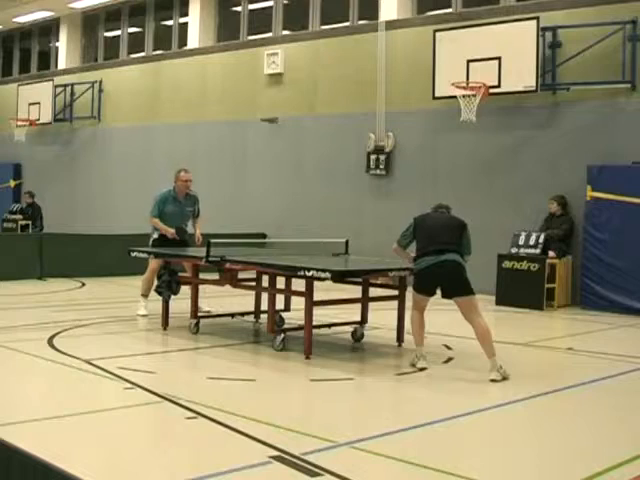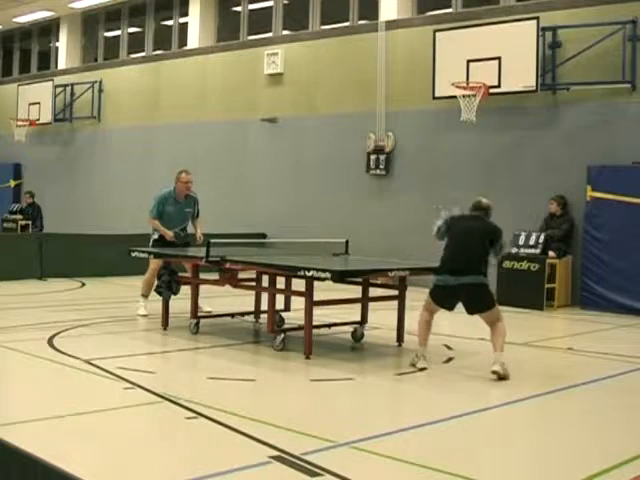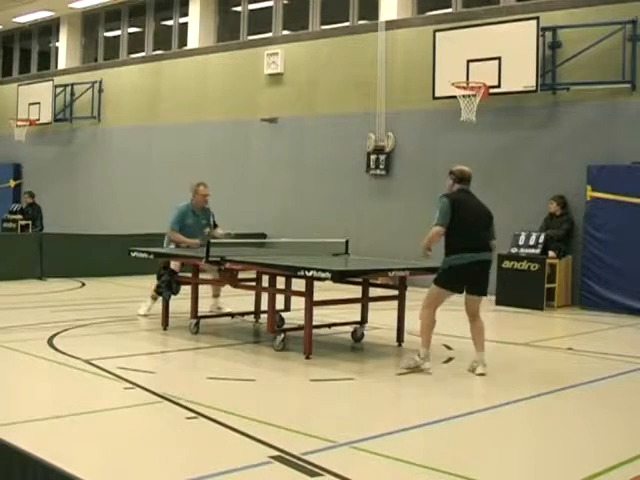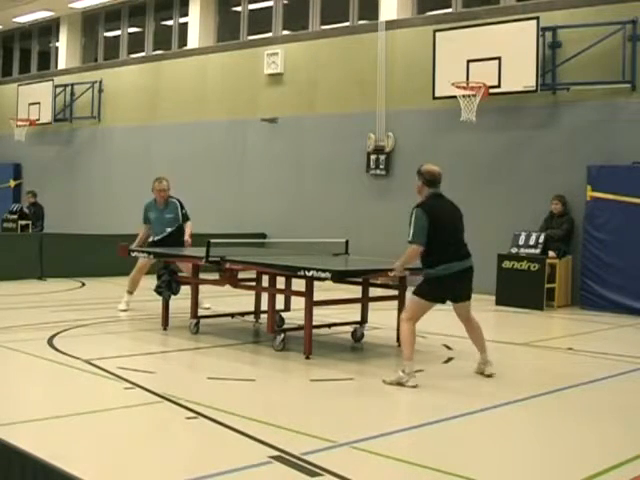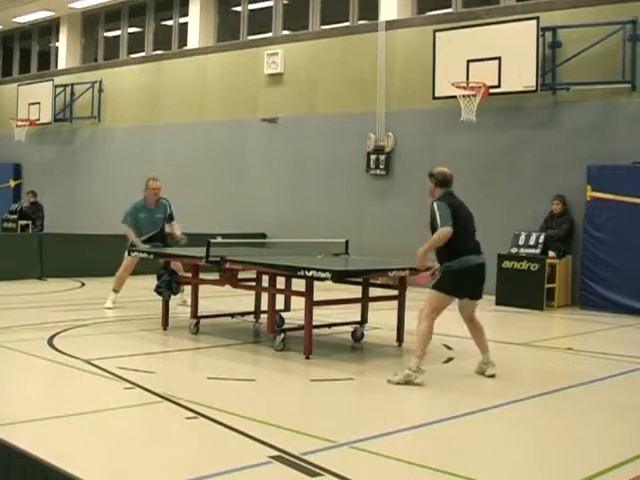
dt=1s
person 1, frame 1
left shoulder: (419, 220)
right shoulder: (460, 223)
left elbow: (397, 247)
right elbow: (466, 256)
left wrist: (409, 257)
left hip: (424, 267)
right hip: (452, 266)
left knee: (417, 309)
right knee: (475, 317)
left ankle: (420, 357)
right ankle: (495, 367)
person 1, frame 2
left shoulder: (454, 221)
right shoulder: (493, 229)
left elbow: (439, 234)
right elbow: (497, 253)
left wrist: (440, 223)
left hip: (445, 281)
right hip: (475, 283)
left knee: (427, 310)
right knee: (497, 322)
left ankle: (421, 357)
right ankle: (498, 362)
person 1, frame 3
left shoulder: (449, 200)
right shoulder: (483, 208)
left elbow: (439, 230)
right elbow: (492, 244)
left wrist: (426, 244)
left hip: (457, 262)
right hip: (483, 262)
left knee: (429, 306)
right knee: (473, 313)
left ankle: (423, 356)
right ankle: (479, 361)
person 1, frame 4
left shoulder: (422, 209)
right shoulder: (453, 207)
left elbow: (417, 248)
left wrist: (399, 265)
left hip: (439, 275)
right hip: (463, 269)
left knee: (407, 319)
right knee: (466, 317)
left ankle: (407, 373)
right ankle: (485, 362)
person 1, frame 5
left shoulder: (440, 203)
right shoulder: (460, 205)
left elbow: (445, 231)
left wrist: (423, 250)
right wrist: (441, 265)
left hip: (457, 268)
right hip: (476, 266)
left knee: (426, 315)
right knee: (468, 316)
left ankle: (414, 370)
right ankle: (487, 363)
person 2, frame 1
left shoulder: (193, 198)
right shoulder: (163, 196)
left elbow: (195, 217)
right elbow: (153, 219)
left wrist: (197, 230)
right wrist: (166, 229)
left hip: (180, 236)
right hip: (161, 236)
left knee: (193, 267)
right knee: (153, 267)
right ankle: (143, 303)
person 2, frame 2
left shoulder: (193, 198)
right shoulder: (163, 197)
left elbow: (195, 218)
right elbow: (152, 219)
left wrist: (198, 230)
right wrist: (166, 232)
left hip: (180, 237)
right hip: (161, 236)
right knee: (154, 267)
right ankle: (142, 303)
person 2, frame 3
left shoulder: (207, 212)
right shoulder: (183, 210)
left elbow: (215, 229)
right elbow: (172, 233)
left wrist: (224, 235)
right wrist: (192, 242)
left hip: (196, 247)
right hip: (176, 247)
left knee: (218, 269)
left ankle: (215, 304)
right ankle: (148, 304)
person 2, frame 4
left shoulder: (176, 203)
right shoulder: (148, 207)
left elbow: (187, 222)
right elbow: (147, 226)
left wrist: (187, 235)
right wrist: (137, 242)
left hip: (176, 243)
right hip: (156, 243)
left knee: (191, 270)
right knee: (139, 268)
right ankle: (126, 300)
person 2, frame 5
left shoulder: (165, 204)
right shoulder: (136, 206)
left elbow: (172, 222)
right elbow: (129, 228)
left wrist: (178, 233)
right wrist: (140, 245)
left hip: (159, 241)
right hip: (139, 241)
left knee: (178, 267)
right knee: (126, 266)
left ankle: (182, 297)
right ankle: (112, 298)
